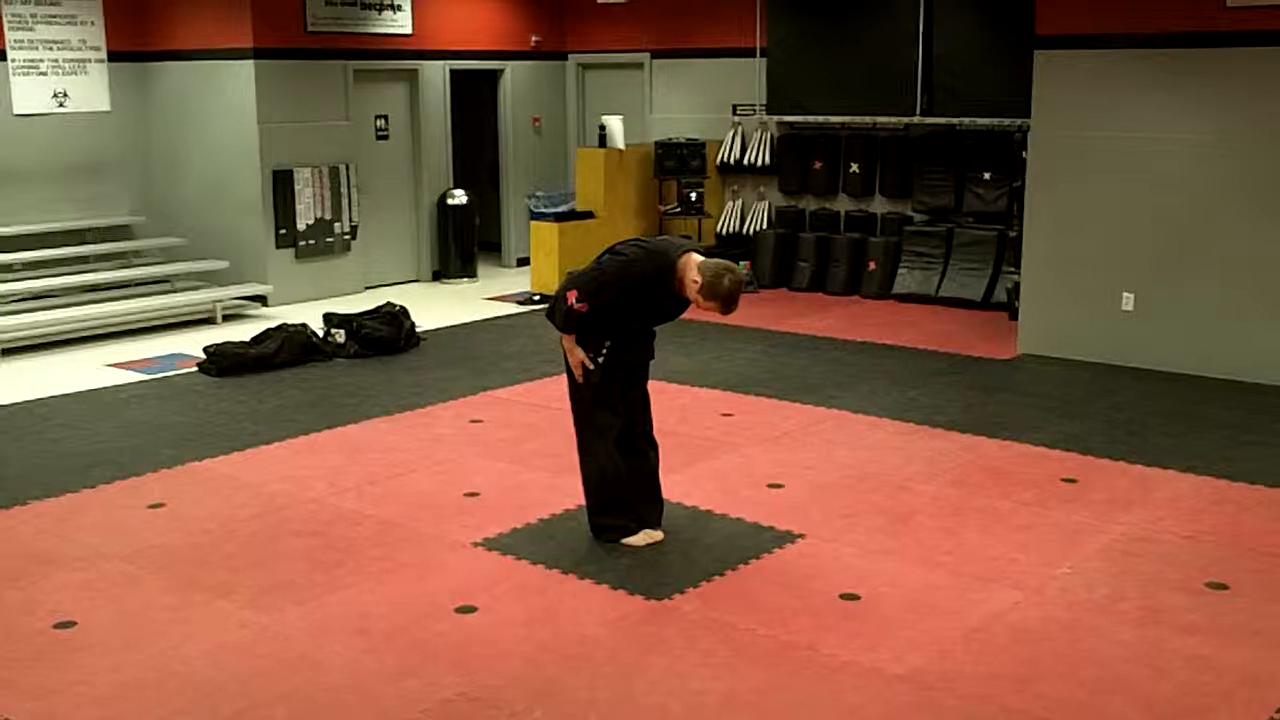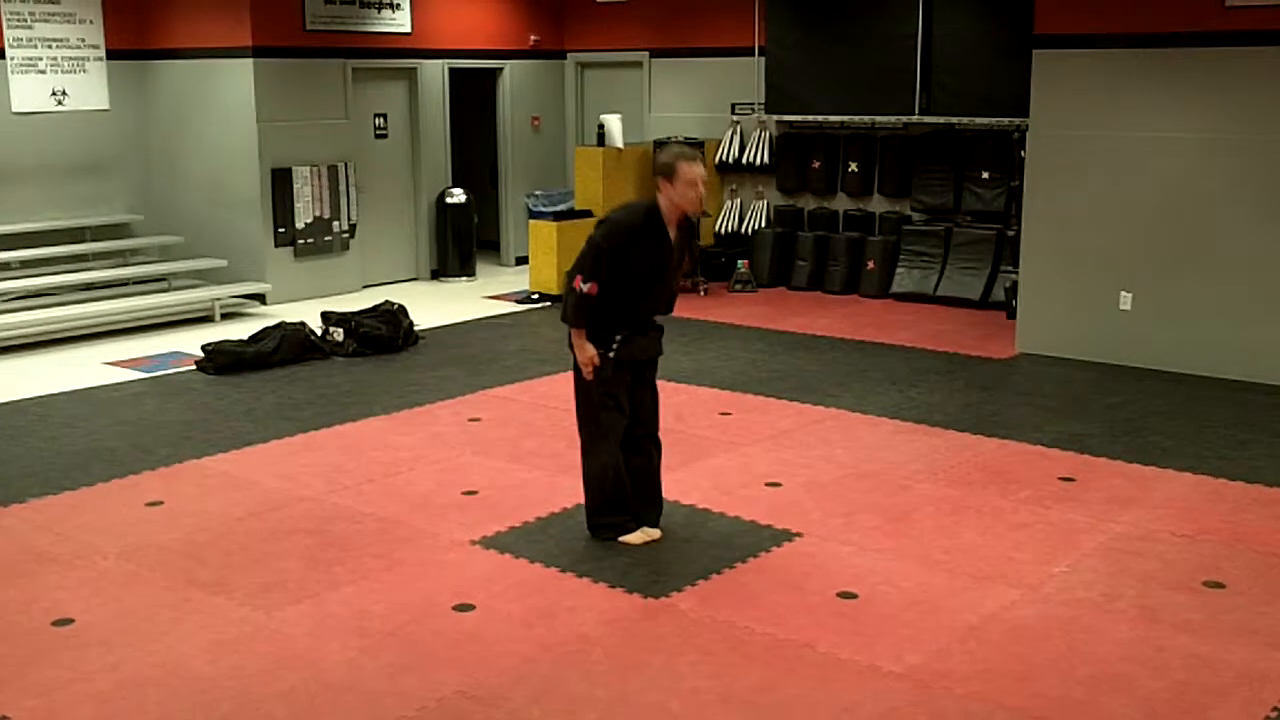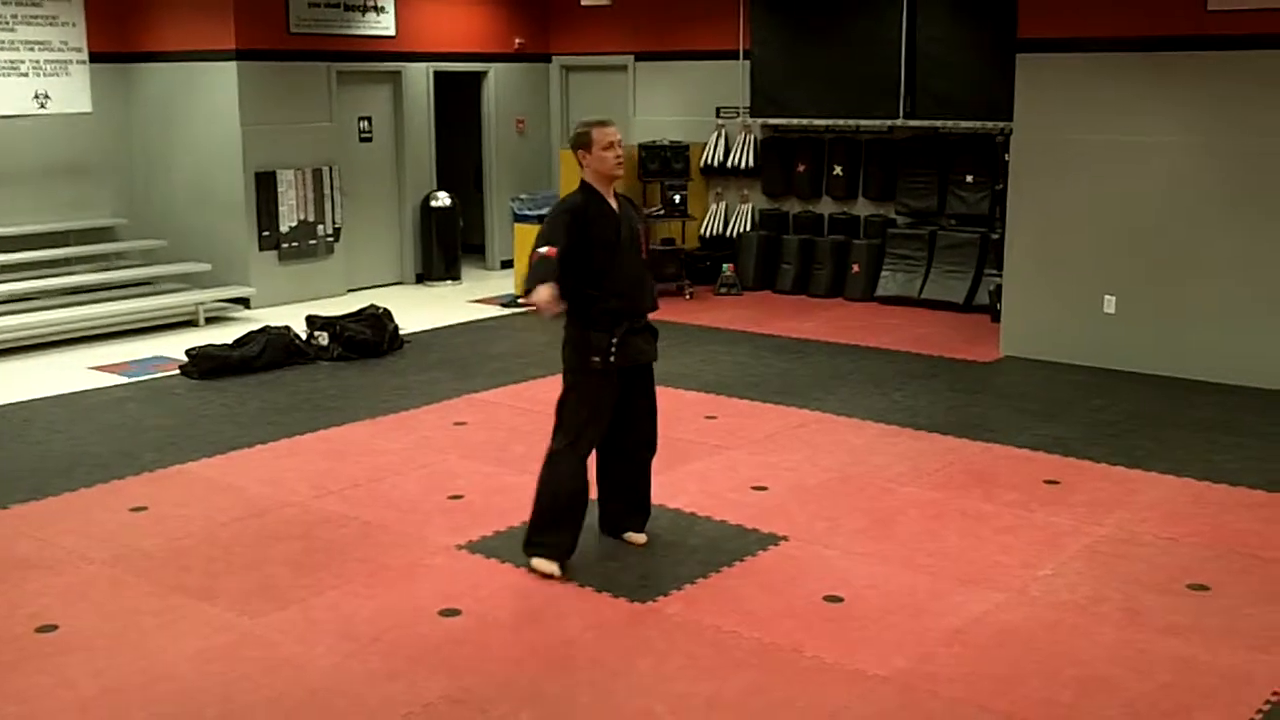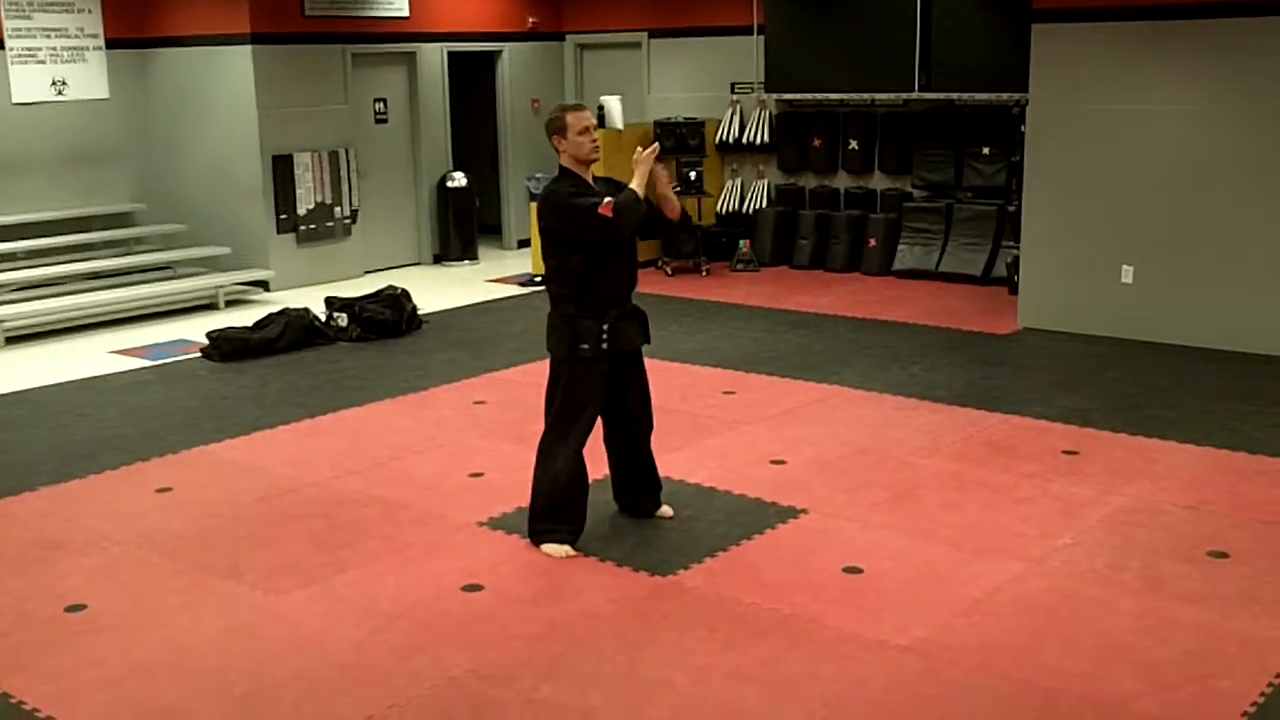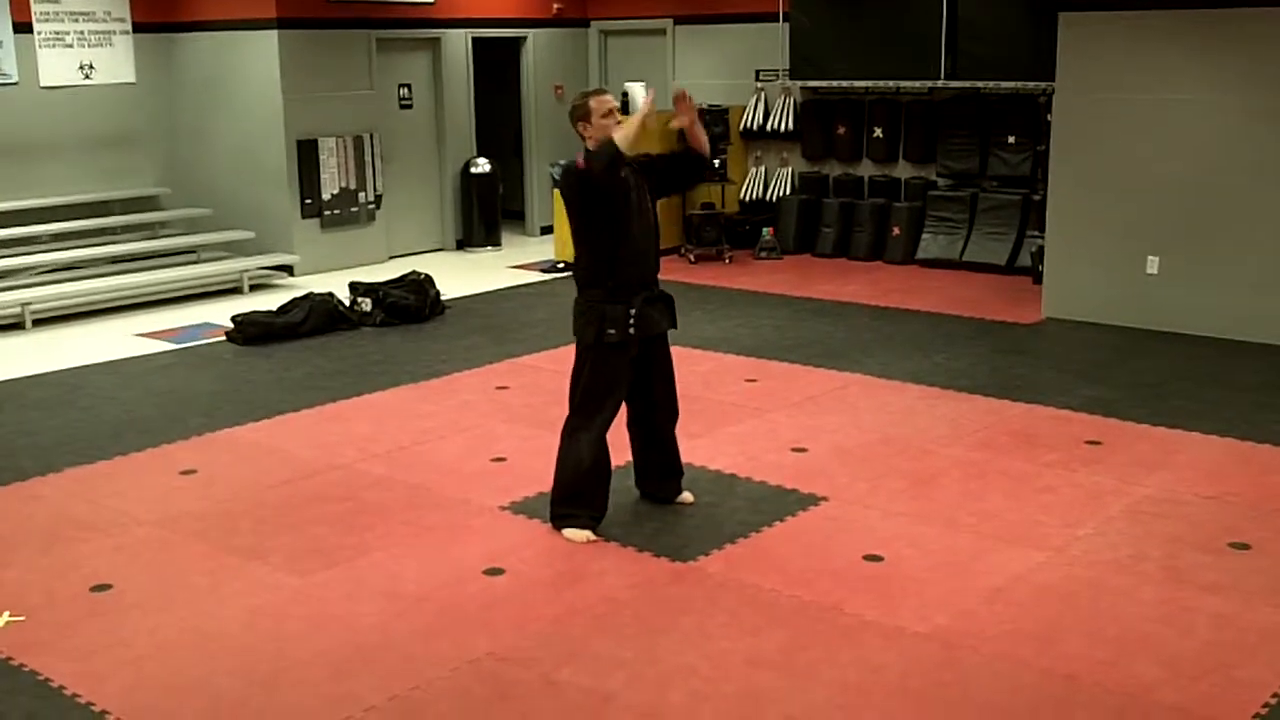
dt=1s
person 1, frame 1
left shoulder: (697, 267)
right shoulder: (641, 263)
right elbow: (574, 291)
left wrist: (639, 342)
right wrist: (570, 345)
left hip: (632, 344)
right hip: (595, 344)
left knee: (637, 430)
right knee: (602, 430)
left ankle: (644, 515)
right ankle: (614, 522)
person 1, frame 2
left shoulder: (685, 228)
right shoulder: (625, 224)
right elbow: (581, 282)
left wrist: (647, 331)
right wrist: (581, 344)
left hip: (641, 340)
right hip: (603, 343)
left knee: (643, 431)
right knee: (605, 432)
left ankle: (642, 515)
right ankle: (611, 522)
person 1, frame 3
left shoulder: (628, 210)
right shoulder: (571, 211)
right elbow: (547, 257)
left wrist: (639, 326)
right wrist: (543, 291)
left hip: (633, 338)
right hip: (592, 344)
left knee: (637, 438)
right knee: (574, 441)
left ankle: (624, 519)
right ankle: (547, 543)
person 1, frame 4
left shoulder: (610, 188)
right shoulder: (558, 198)
left elbow: (657, 222)
right elbow: (615, 220)
left wrist: (663, 190)
right wrist: (640, 176)
left hip: (621, 321)
right hip: (579, 330)
left knee: (632, 418)
right knee: (567, 429)
left ankle: (639, 497)
right ankle: (551, 526)
person 1, frame 5
left shoulder: (639, 165)
right shoulder: (580, 176)
left elbow: (696, 165)
right elbow: (606, 159)
left wrist: (690, 123)
right wrist: (640, 119)
left hip: (648, 306)
right hip: (604, 314)
left knee: (657, 405)
right knee: (591, 415)
left ankle: (661, 483)
right ankle: (573, 512)
